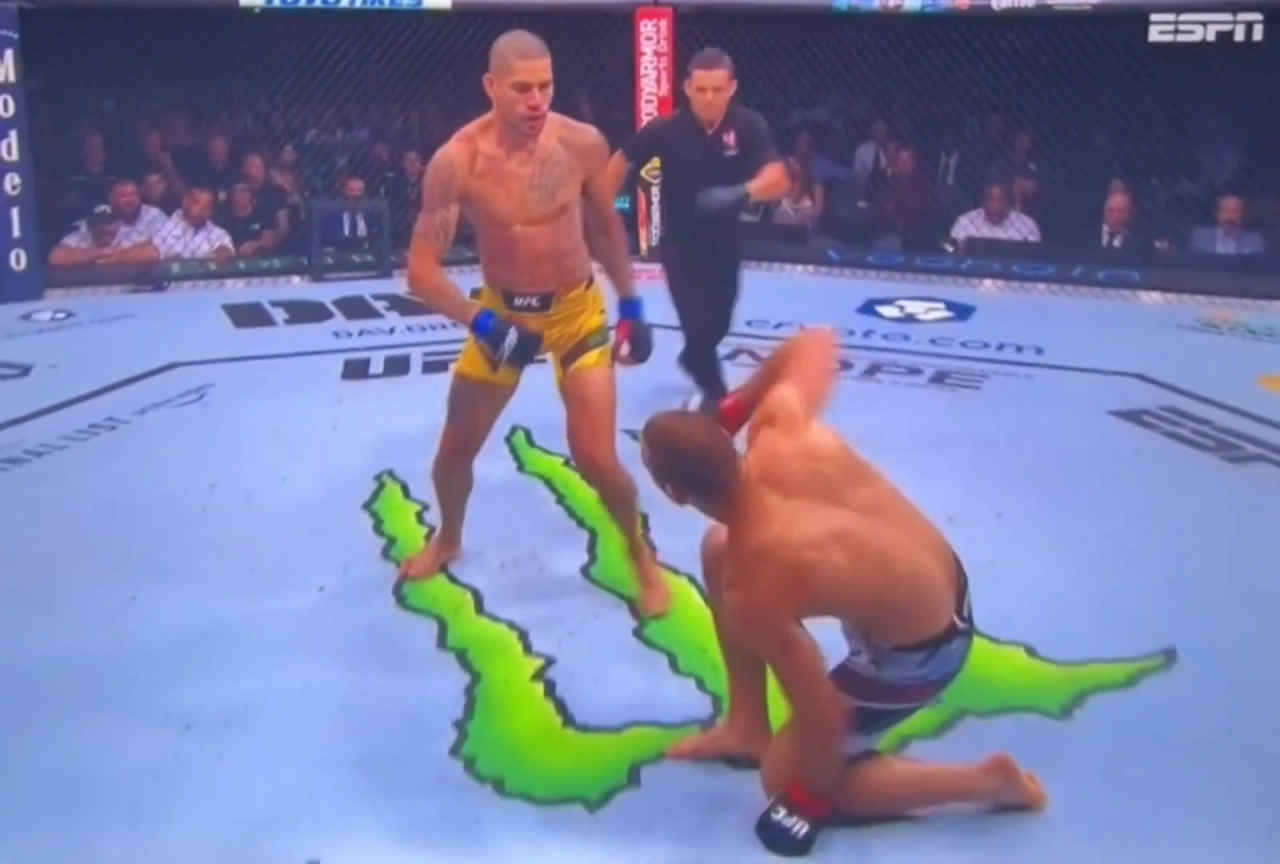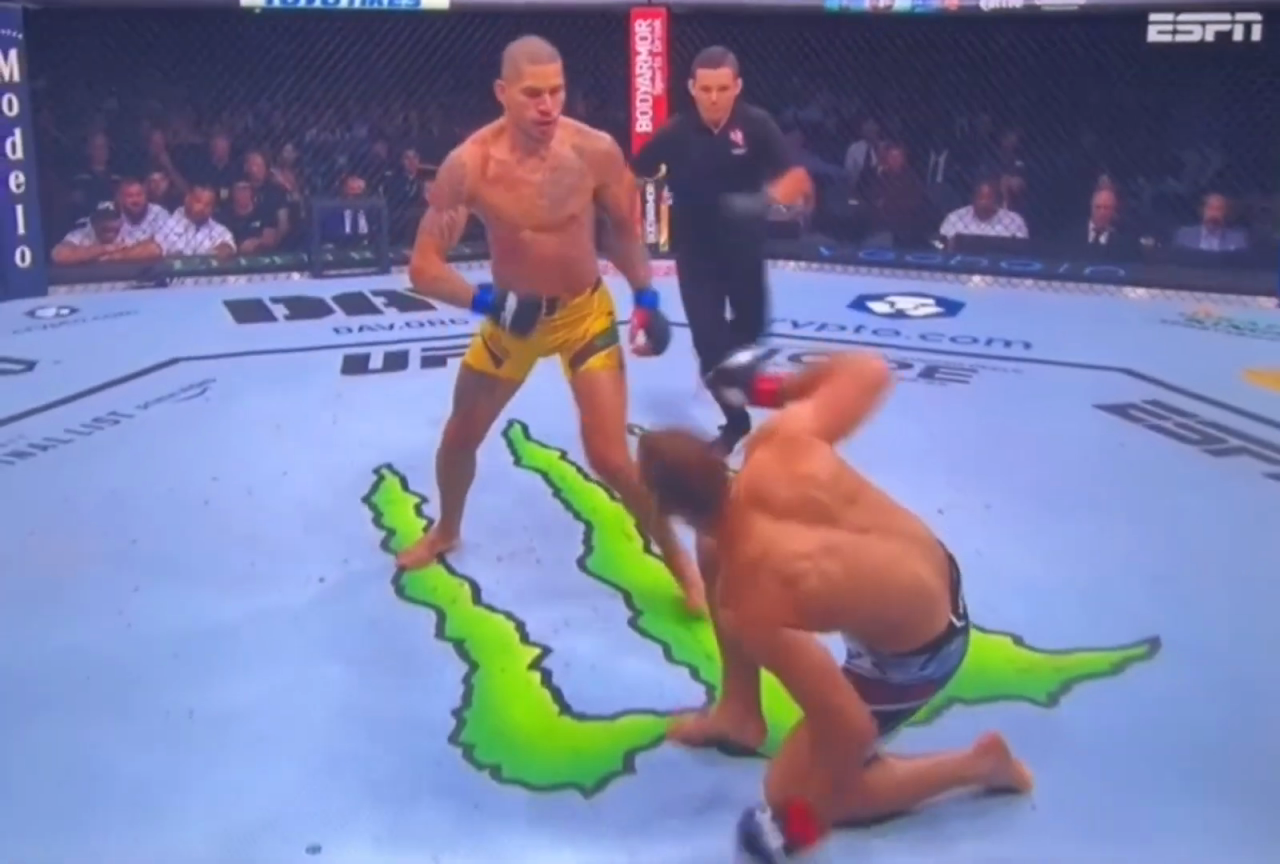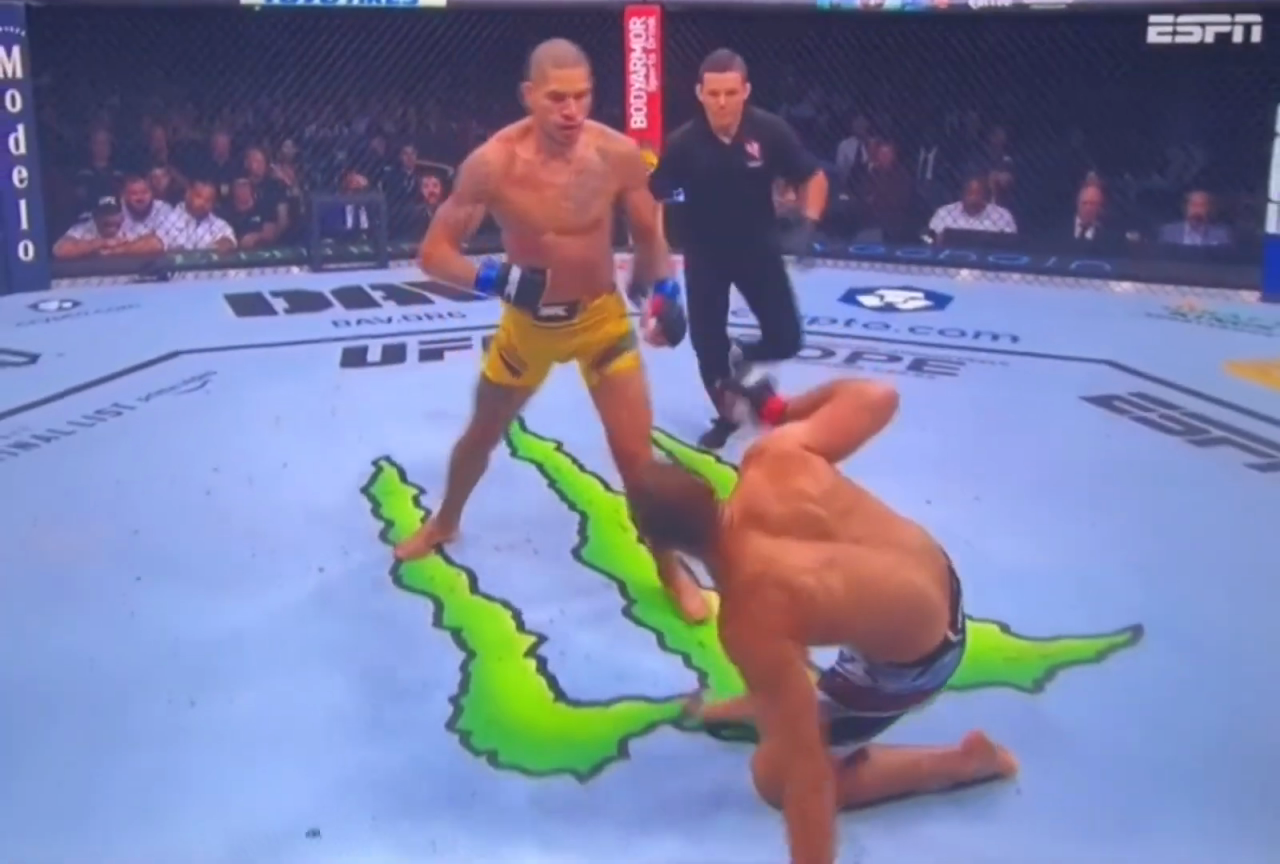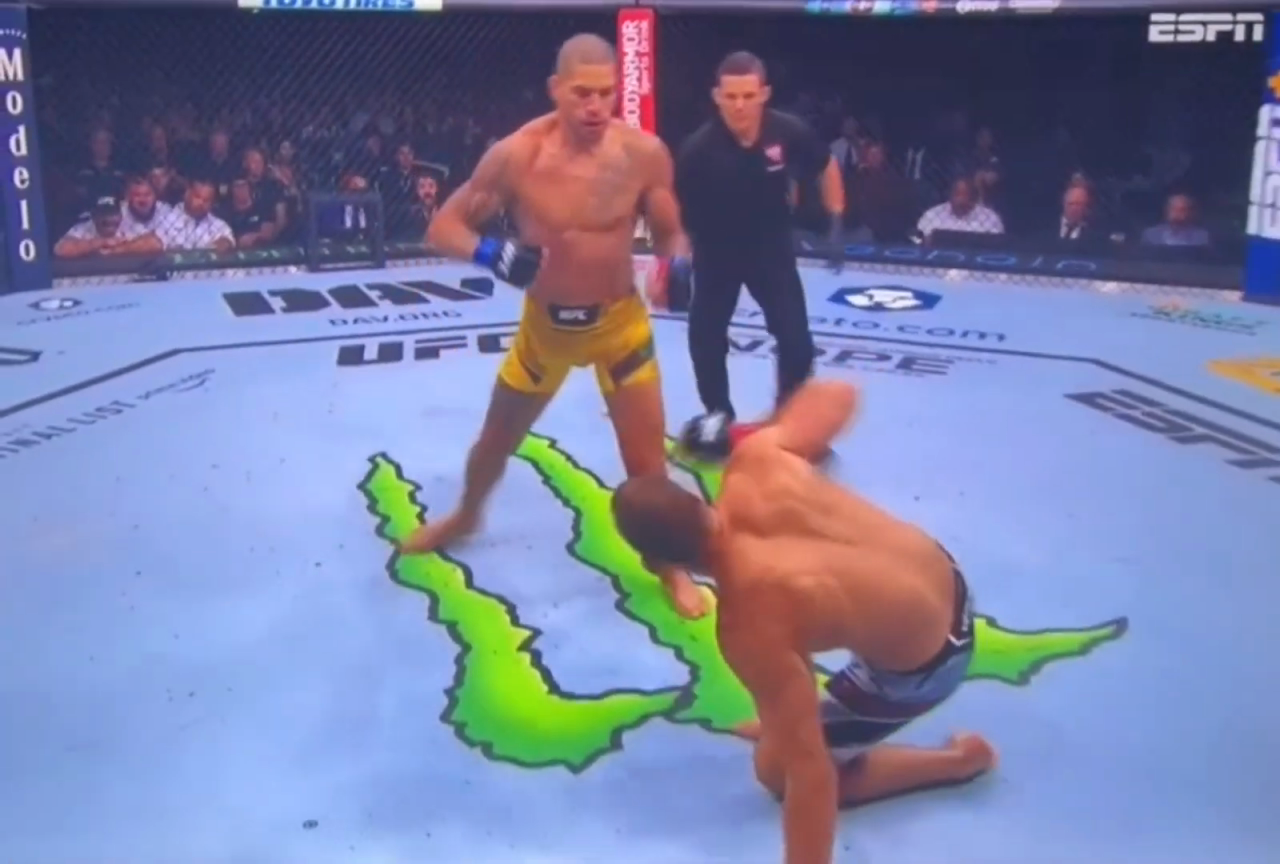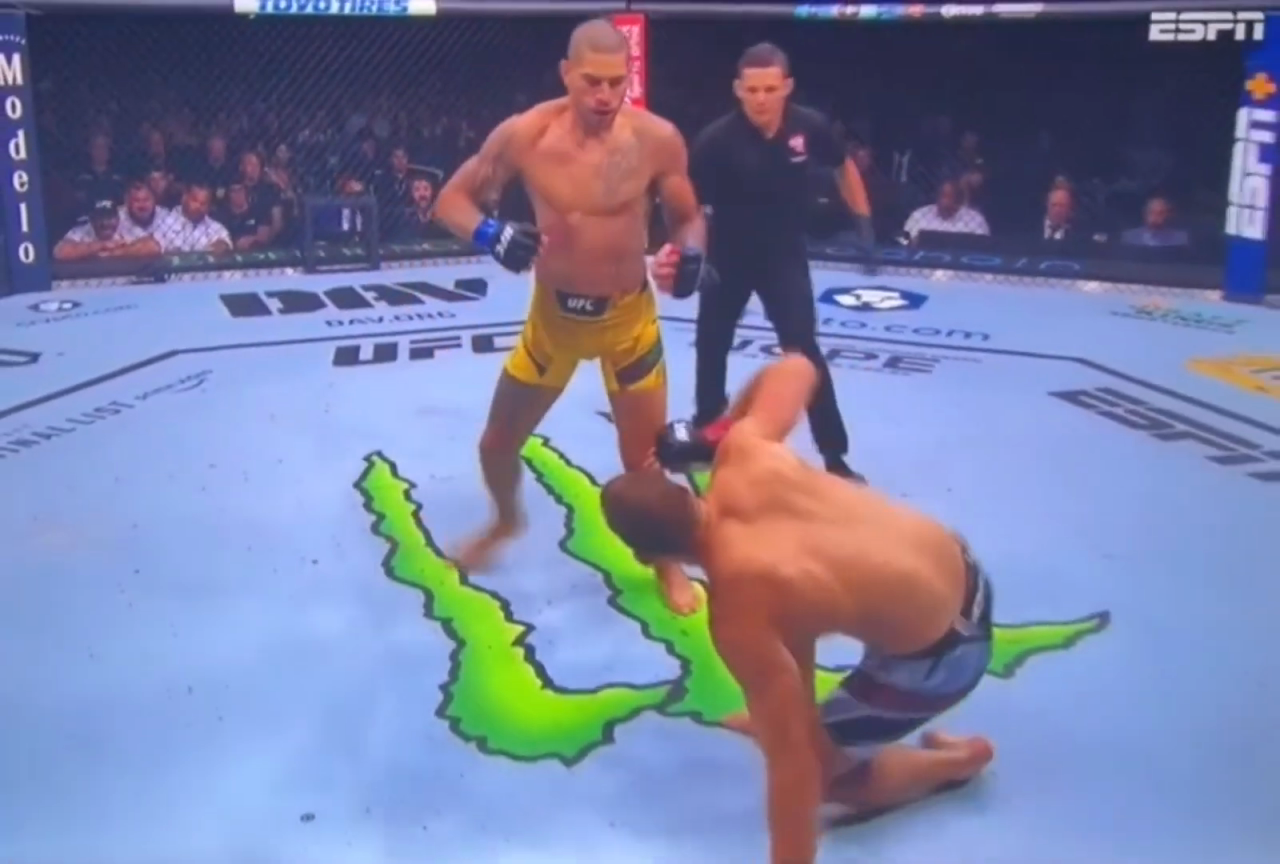
dt=0.2s
person 1, frame 1
left shoulder: (583, 143)
right shoulder: (457, 161)
right elbow: (421, 272)
left wrist: (630, 306)
right wrist: (488, 326)
left hip: (576, 310)
right hip: (502, 313)
left knee: (596, 458)
right knee: (455, 450)
left ankle: (639, 551)
right ankle: (448, 538)
person 1, frame 2
left shoulder: (596, 151)
right shoulder: (468, 164)
left elbow: (626, 228)
right elbow: (423, 268)
left wrist: (648, 299)
right wrist: (488, 301)
left hip: (584, 313)
right hip: (511, 317)
left knee: (611, 457)
right knee: (459, 438)
left ankle: (676, 557)
right ankle: (446, 528)
person 1, frame 3
left shoulder: (620, 155)
right shoulder: (493, 162)
left elbow: (649, 234)
right elbow: (432, 252)
left wrist: (665, 291)
right wrist: (493, 278)
left hip: (601, 318)
right hip: (528, 319)
left knee: (636, 458)
right knee: (478, 438)
left ankle: (673, 569)
right ankle: (445, 521)
person 1, frame 4
left shoulder: (645, 153)
right shoulder: (516, 155)
left elbow: (671, 232)
right elbow: (444, 226)
left wrist: (677, 268)
right wrist: (490, 252)
left hip: (620, 322)
right hip: (545, 323)
left knee: (648, 465)
right knee: (494, 445)
left ankle: (669, 565)
right ankle: (466, 515)
person 1, frame 5
left shoulder: (658, 140)
right shoulder: (523, 135)
left elbow: (688, 219)
right elbow: (451, 197)
left wrist: (688, 254)
right wrist: (490, 235)
left hip: (629, 318)
right hip: (552, 314)
left knee: (643, 467)
right knee: (497, 444)
left ankle: (665, 561)
right ankle: (506, 520)
person 2, frame 1
left shoulder: (754, 586)
right shoulder: (780, 425)
left elbow: (825, 714)
right elbow: (816, 342)
left wrist: (807, 798)
right wrist: (734, 407)
left hip: (917, 651)
right hip: (940, 573)
left knee: (783, 775)
right knee: (716, 549)
left ankle: (985, 780)
right ankle: (746, 727)
person 2, frame 2
left shoulder: (748, 605)
right shoulder: (780, 444)
left elbow: (853, 727)
right elbow: (872, 371)
right wrist: (774, 388)
left hip: (915, 655)
left knee: (791, 790)
right knee: (711, 553)
left ankle: (978, 763)
right ankle: (740, 711)
person 2, frame 3
left shoulder: (751, 621)
right shoulder: (775, 459)
left elbow: (808, 770)
right elbow: (878, 395)
right wrist: (780, 408)
left hip: (911, 664)
right hip: (938, 575)
left knee: (774, 777)
left ankle: (965, 759)
right ankle: (763, 700)
person 2, frame 4
left shoulder: (749, 628)
right shoulder: (757, 463)
left elbow: (810, 773)
right elbow: (838, 393)
right wrist: (744, 435)
left hip: (925, 669)
right hip: (947, 579)
left knee: (776, 770)
left ankle: (957, 760)
right ankle: (802, 718)
person 2, frame 5
left shoulder: (738, 613)
right shoulder: (744, 454)
left elbow: (792, 766)
right elbow: (796, 367)
right wrist: (713, 435)
left hip: (939, 653)
right hip: (961, 570)
left knee: (806, 774)
left ankle: (958, 760)
right ankle: (797, 715)
person 3, frame 1
left shoulder: (748, 126)
right shoulder: (666, 129)
left elbow: (777, 178)
right elbow: (622, 161)
left wrist: (737, 194)
left hip: (723, 241)
right hip: (679, 242)
left knee: (716, 319)
right knee: (697, 321)
left ankle: (696, 362)
person 3, frame 2
left shoulder: (757, 125)
right shoulder: (674, 133)
left elbow: (798, 181)
right elbow: (635, 173)
left wrist: (762, 201)
left hip: (743, 246)
right hip: (694, 249)
left knee: (751, 327)
right knee: (707, 336)
left ankle: (718, 360)
right ankle: (735, 419)
person 3, frame 3
left shoulder: (770, 131)
right shoulder: (683, 142)
left elbow: (815, 180)
right elbow: (654, 199)
left wrist: (806, 227)
left hip: (759, 248)
right hip: (705, 252)
left knee: (786, 336)
right knee: (708, 341)
left ankle: (747, 358)
right ankle: (726, 414)
person 3, frame 4
left shoulder: (790, 131)
right shoulder: (699, 147)
left elbow: (826, 168)
right elbow: (676, 209)
left wrist: (836, 224)
left hip: (772, 251)
right hip: (715, 253)
left knee: (795, 342)
right knee: (705, 339)
right ankle: (717, 414)
person 3, frame 5
left shoulder: (811, 127)
right shoulder: (717, 140)
left elbow: (844, 168)
left wrist: (863, 222)
left hip: (785, 256)
right hip: (727, 258)
left knee: (804, 354)
right knee: (710, 343)
left ankle: (834, 457)
right ankle: (708, 422)
